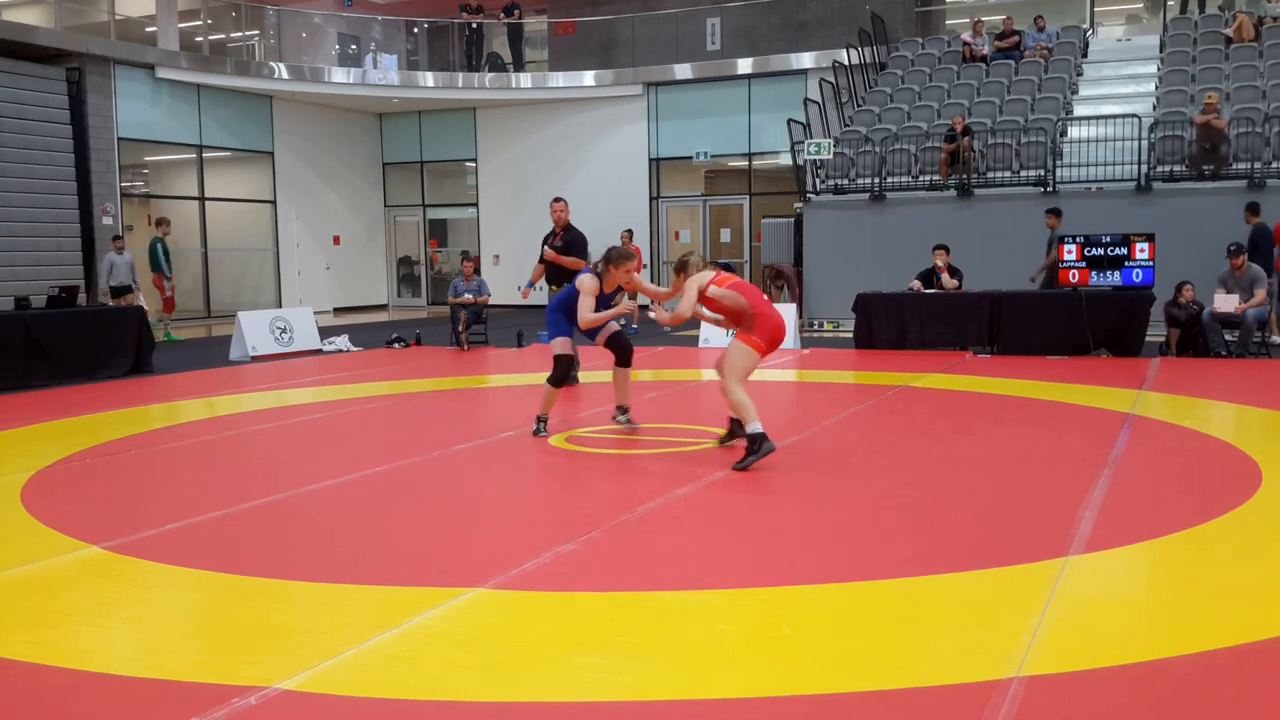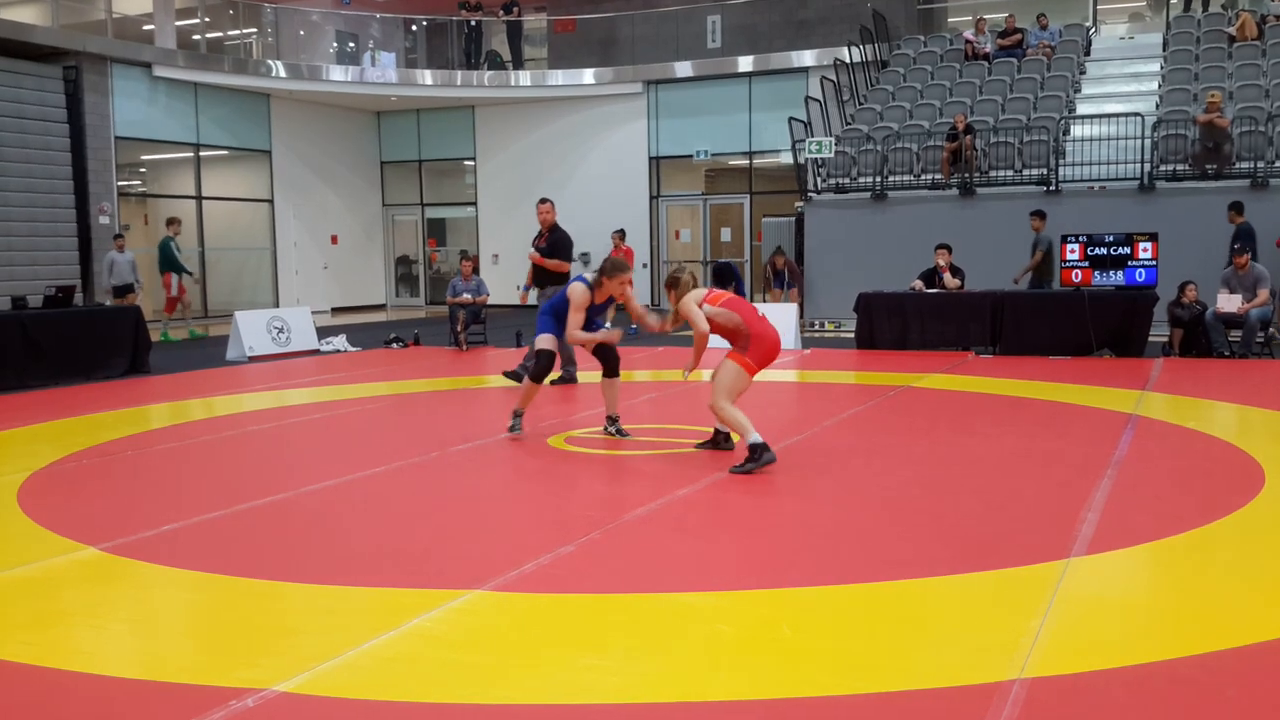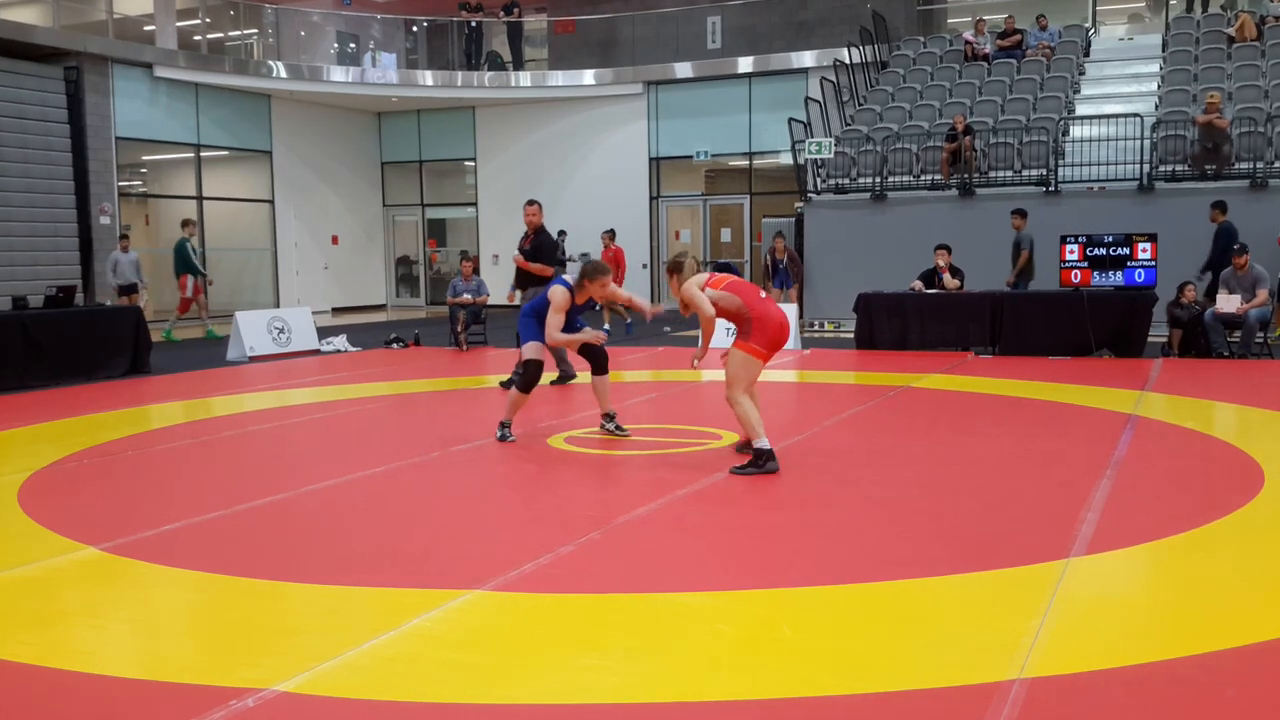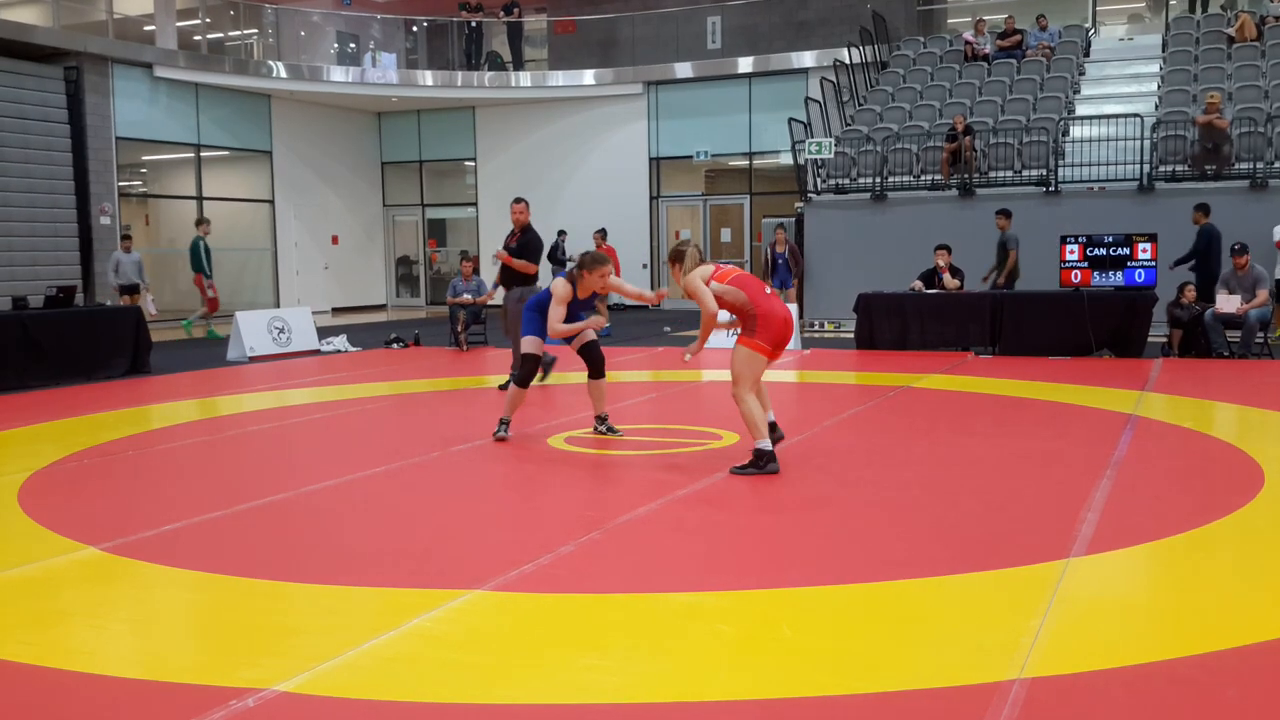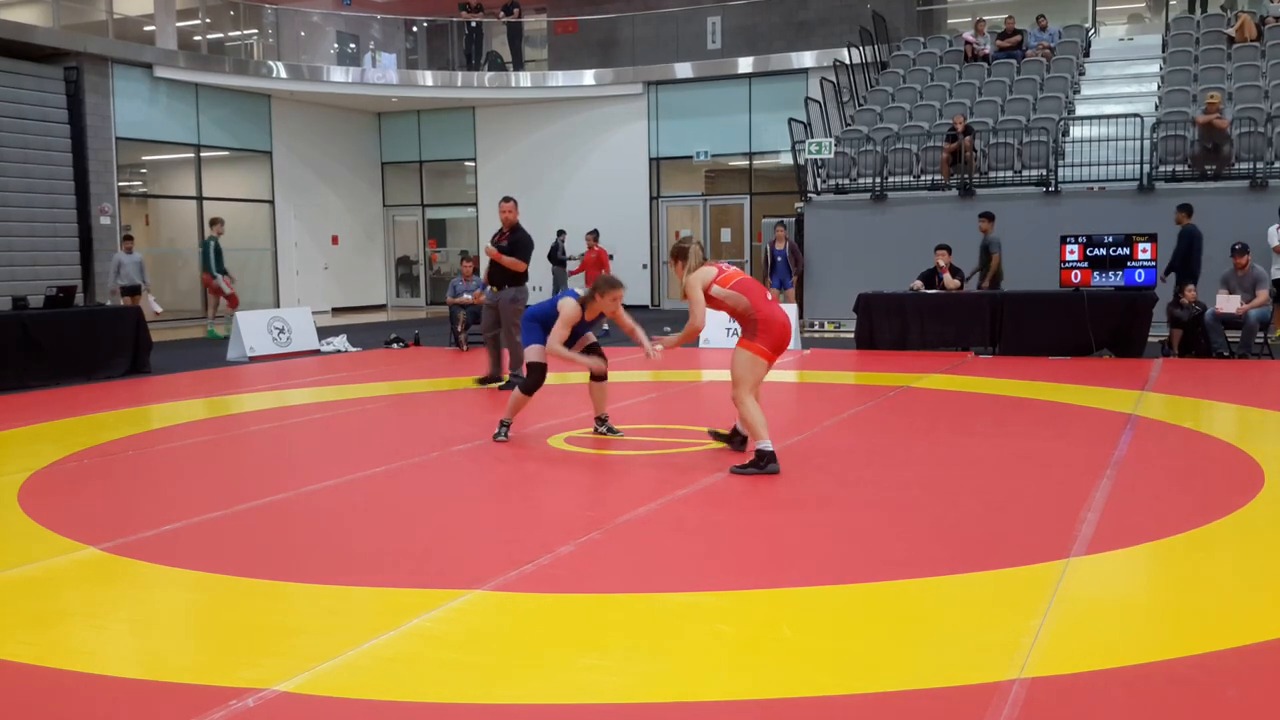
dt=0.2s
person 1, frame 1
left shoulder: (693, 281)
right shoulder: (717, 279)
left elbow: (683, 314)
left wrist: (665, 318)
right wrist: (703, 316)
left hip: (759, 323)
right hip: (772, 324)
left knee: (730, 385)
right knee: (725, 365)
left ankle: (758, 439)
right ankle: (737, 425)
person 1, frame 2
left shoulder: (687, 301)
right shoulder: (709, 295)
left elbow: (703, 330)
left wrist: (695, 361)
left hip: (754, 340)
right hip: (768, 338)
left knee: (718, 404)
right knee: (720, 382)
left ankle: (759, 450)
right ankle: (721, 436)
person 1, frame 3
left shoulder: (688, 286)
right shoulder: (712, 280)
left elbow: (709, 314)
left wrist: (702, 348)
right wrist: (735, 352)
left hip: (759, 324)
right hip: (778, 320)
left knee: (735, 394)
right knee: (742, 386)
left ankle: (764, 456)
right ankle: (753, 440)
person 1, frame 4
left shoulder: (692, 278)
right shoulder: (717, 271)
left elbow: (711, 310)
left wrist: (699, 344)
right wrist: (730, 324)
left hip: (763, 321)
right hip: (781, 316)
left knee: (742, 392)
right knee: (749, 381)
left ankle: (765, 456)
right ankle: (770, 428)
person 1, frame 5
left shoulder: (694, 279)
right shoulder: (720, 269)
left elbow: (697, 324)
left wrist: (675, 341)
right wrist: (706, 303)
left hip: (761, 326)
right hip: (779, 322)
left knee: (741, 395)
right knee: (748, 388)
left ankle: (766, 457)
right ankle: (739, 435)
person 2, frame 1
left shoulder: (576, 236)
right shoulder: (548, 237)
left elbow: (580, 264)
right elbow: (542, 264)
left wrist: (556, 257)
right wrist: (529, 285)
left hip: (569, 289)
right hip: (554, 290)
left ankle: (569, 371)
right ankle: (568, 372)
person 2, frame 2
left shoulder: (561, 237)
right shoulder: (538, 237)
left elbow: (564, 266)
left wrist: (540, 260)
right wrist: (526, 288)
left hip: (555, 291)
right hip: (546, 291)
left ankle: (524, 371)
right ankle: (569, 372)
person 2, frame 3
left shoulder: (546, 240)
right shoulder: (525, 237)
left elbow: (548, 270)
left wrist: (523, 263)
right wrist: (513, 288)
left hip: (538, 292)
right hip: (529, 292)
left ankle: (520, 376)
right ankle: (566, 371)
person 2, frame 4
left shoulder: (532, 238)
right shoulder: (511, 235)
left elbow: (531, 268)
left wrist: (508, 258)
right wrist: (495, 284)
left hip: (523, 292)
right hip: (510, 291)
left knee: (517, 335)
right knee: (513, 333)
left ankle: (517, 377)
right ankle: (545, 359)
person 2, frame 5
left shoulder: (522, 237)
right shoulder: (497, 235)
left elbow: (521, 266)
left wrist: (497, 255)
left hip: (513, 292)
right hip: (494, 292)
left knee: (511, 336)
right knee: (489, 332)
left ankle: (516, 377)
right ankle: (495, 372)
person 3, frame 1
left shoulder: (627, 278)
right shoulder: (590, 280)
left elbow: (657, 294)
right elbow: (584, 322)
left wrist: (675, 291)
right wrist: (615, 311)
left hip: (596, 311)
right hip: (560, 313)
left knee: (624, 349)
right knee: (563, 367)
left ankle: (621, 410)
right ankle: (541, 419)
person 3, frame 2
left shoulder: (621, 288)
right shoulder: (581, 291)
left elbow: (638, 313)
right elbow: (571, 335)
left wrist: (653, 323)
right wrist: (602, 337)
left hip: (585, 319)
right hip: (552, 317)
left knee: (612, 359)
right knee: (544, 365)
left ankle: (612, 421)
right ankle: (518, 414)
person 3, frame 3
left shoulder: (602, 288)
right shoulder: (562, 293)
left elbow: (629, 299)
right elbow: (550, 338)
left wrist: (646, 308)
right wrist: (584, 337)
left hip: (566, 318)
right hip: (533, 319)
left knee: (600, 357)
right knee: (531, 373)
left ankle: (608, 419)
right ankle: (505, 425)
person 3, frame 4
left shoulder: (605, 280)
right shoulder: (564, 285)
left elbow: (635, 293)
right elbow: (553, 330)
left wrist: (653, 296)
right wrist: (585, 324)
left hip: (569, 315)
right hip: (537, 314)
left knee: (596, 360)
right knee: (529, 368)
left ankle: (601, 421)
right ankle: (504, 422)
person 3, frame 5
left shoulder: (610, 305)
right shoulder: (573, 307)
left elbow: (632, 328)
right elbow: (552, 348)
left wrist: (646, 345)
right wrist: (584, 360)
left hip: (569, 327)
right hip: (536, 323)
left knee: (599, 365)
right knee: (536, 376)
left ankle: (601, 422)
right ankle: (504, 424)
